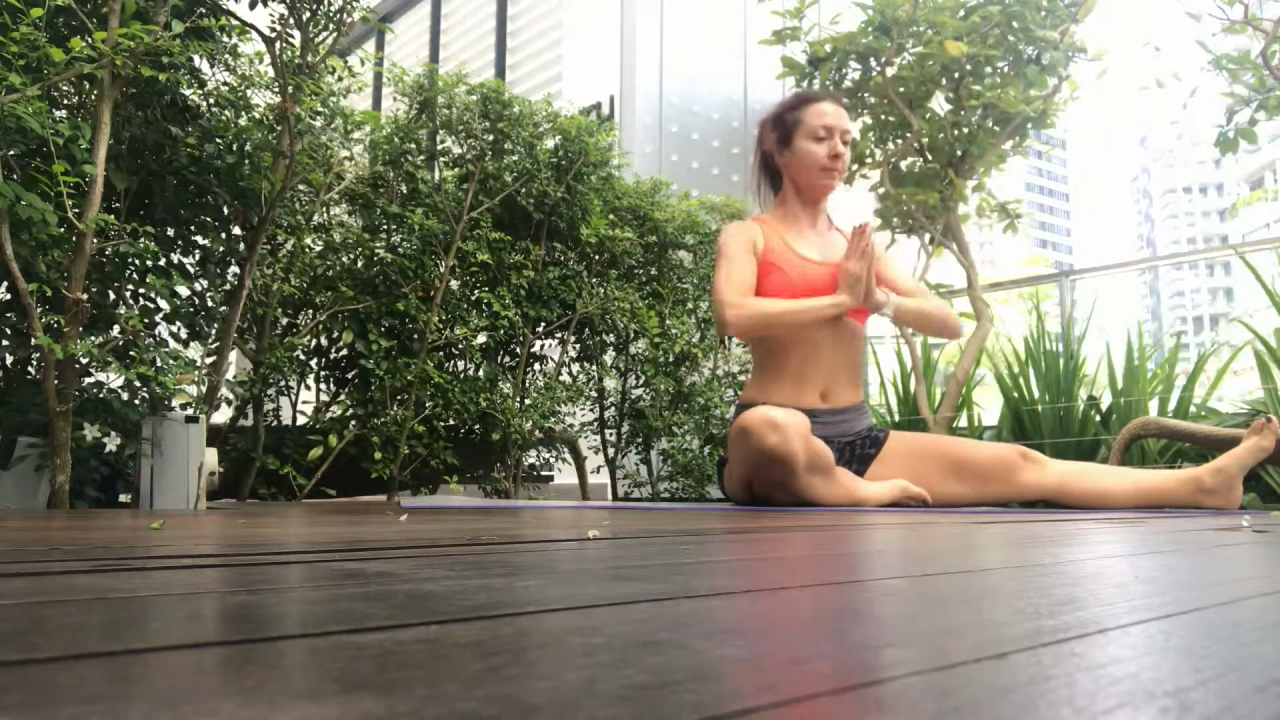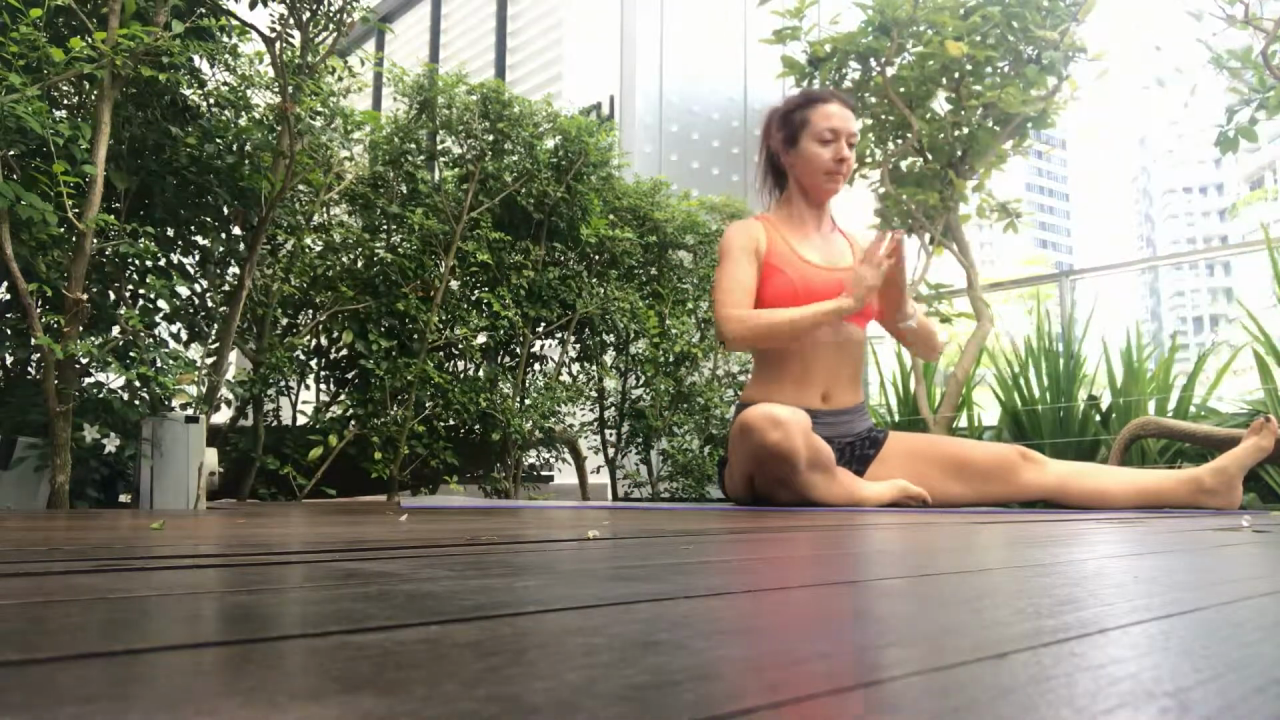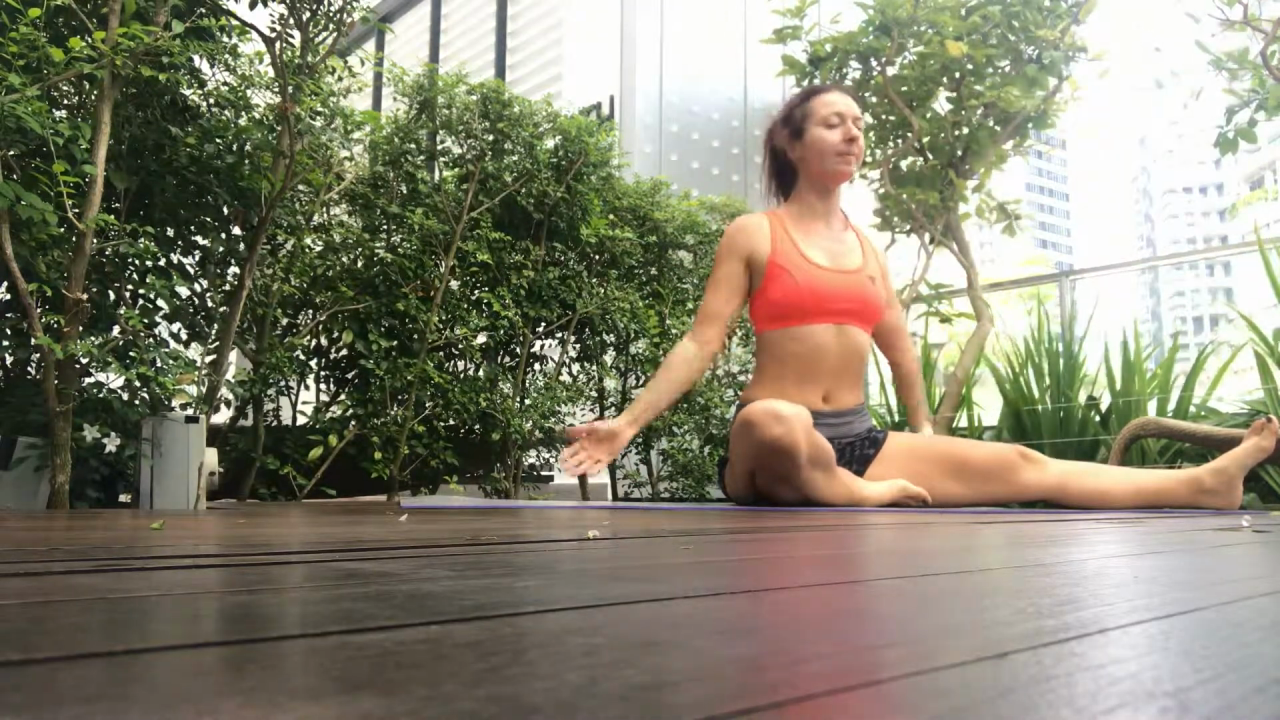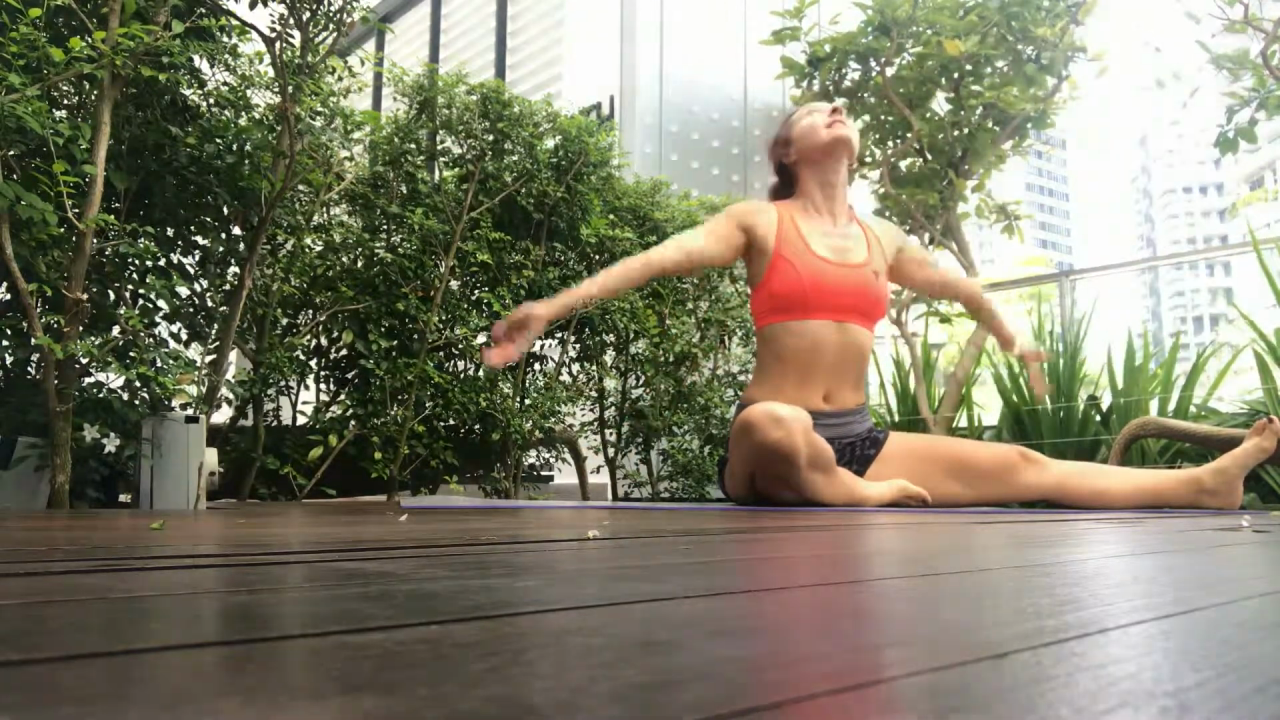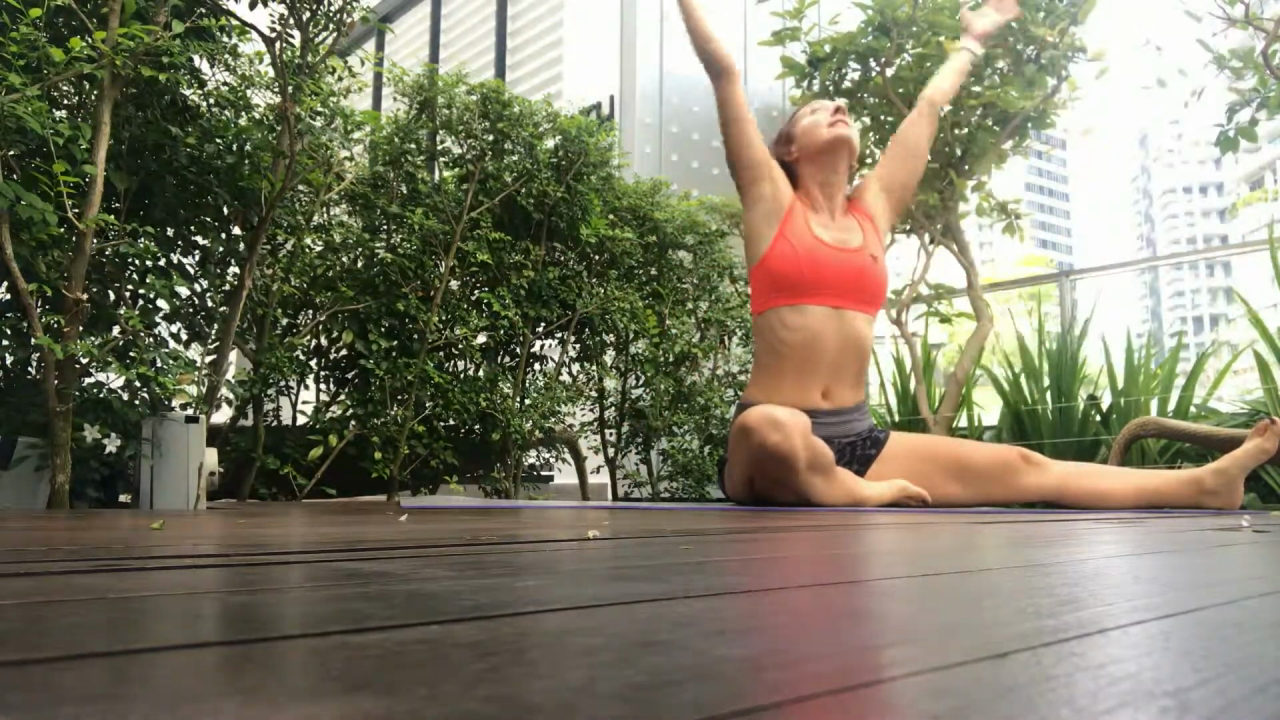
dt=0.5s
person 1, frame 1
left shoulder: (856, 248)
right shoulder: (745, 236)
left elbow: (951, 321)
right elbow: (733, 315)
left wrist: (878, 298)
right wrist: (838, 298)
left hip: (856, 438)
right hip: (773, 443)
left knee: (1021, 466)
right knee: (768, 429)
left ankle: (1201, 484)
right ankle: (865, 497)
person 1, frame 2
left shoulder: (862, 248)
right shoulder: (749, 237)
left elbow: (926, 344)
right elbow: (734, 328)
left wrist: (896, 307)
right wrist: (848, 303)
left hip: (857, 437)
right hip: (770, 450)
left knee: (1022, 466)
right knee: (772, 426)
left ankle: (1202, 485)
right ankle: (863, 496)
person 1, frame 3
left shoulder: (867, 249)
right shoulder: (753, 235)
left elbow: (902, 353)
right elbow: (701, 341)
left wrist: (924, 432)
right wrist: (627, 424)
left hip: (861, 439)
right hip: (774, 448)
left knee: (1018, 464)
right knee: (774, 421)
left ankle: (1200, 484)
right ankle: (862, 499)
person 1, frame 4
left shoulder: (880, 238)
right shoulder: (762, 222)
left elbow: (957, 282)
right elbow: (654, 258)
left wrist: (1008, 335)
right wrist: (554, 306)
left hip: (861, 437)
right hip: (770, 449)
left knee: (1020, 465)
right knee: (775, 425)
left ankle: (1202, 484)
right ankle: (862, 500)
person 1, frame 5
left shoulder: (870, 210)
right shoulder: (772, 204)
left elbow: (928, 111)
right elbow: (725, 73)
left hip: (857, 438)
right hip: (767, 439)
left knee: (1024, 470)
right knee: (775, 434)
left ankle: (1205, 484)
right ankle: (857, 498)
